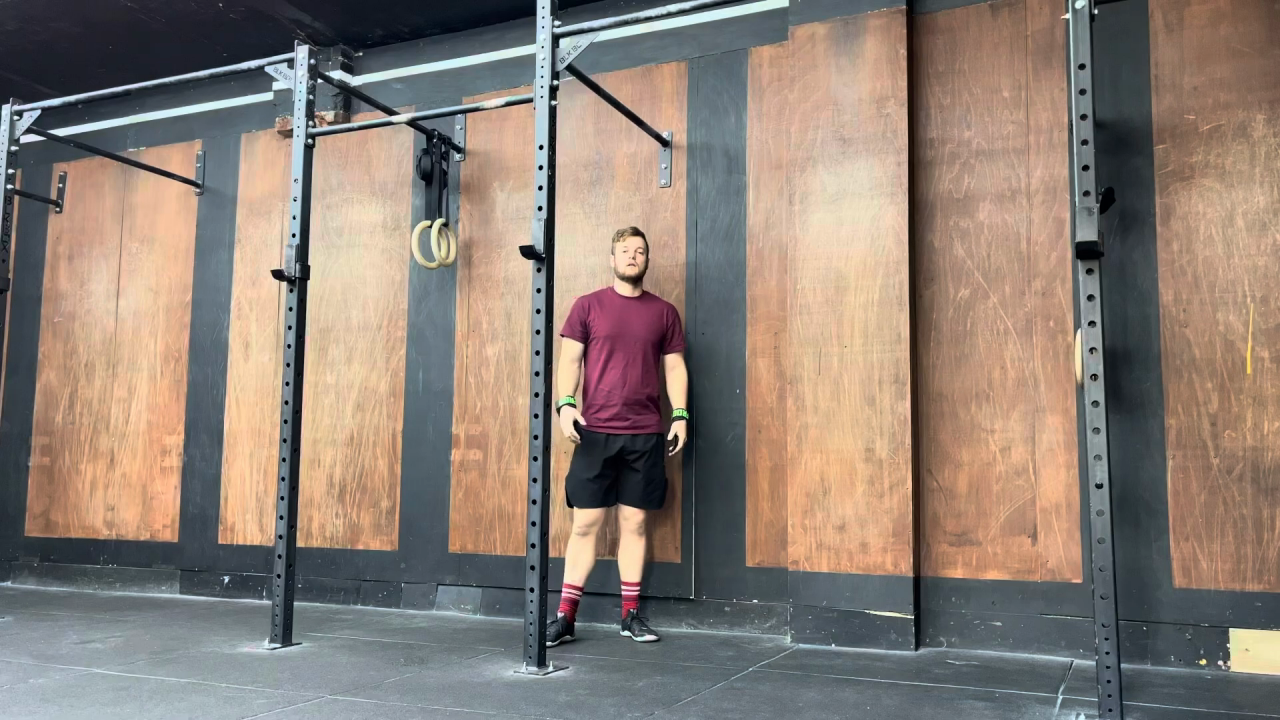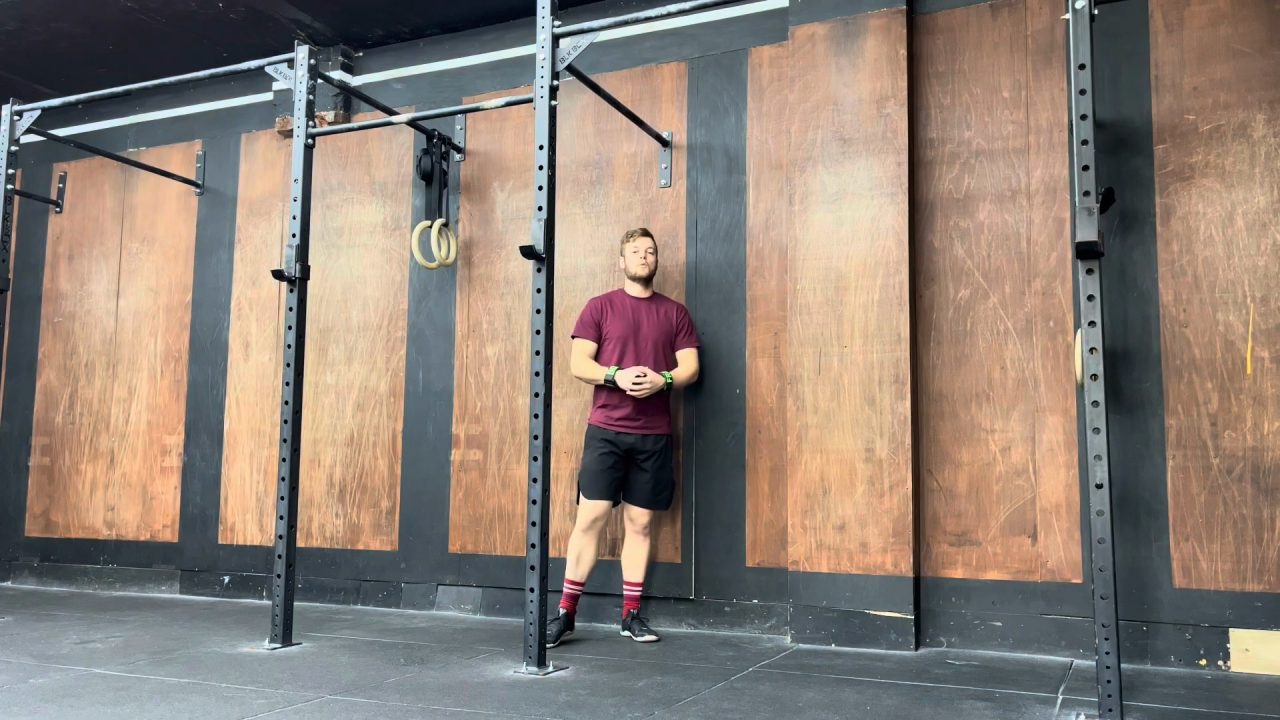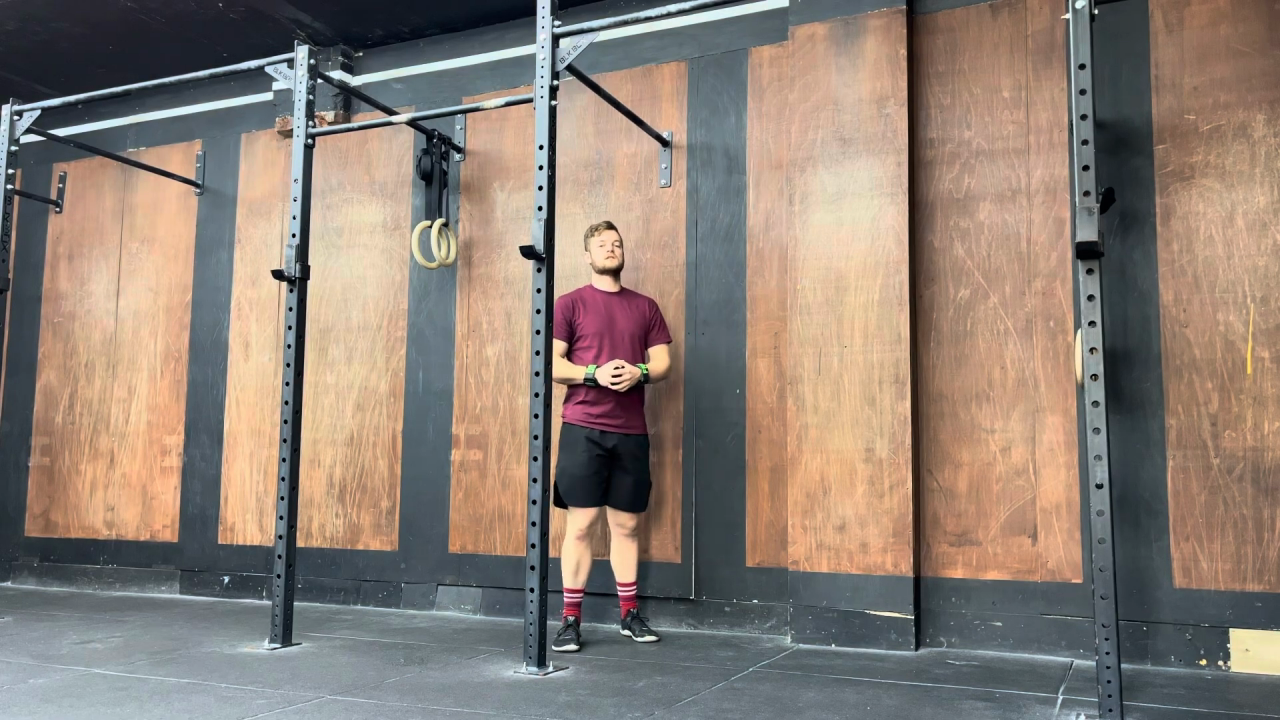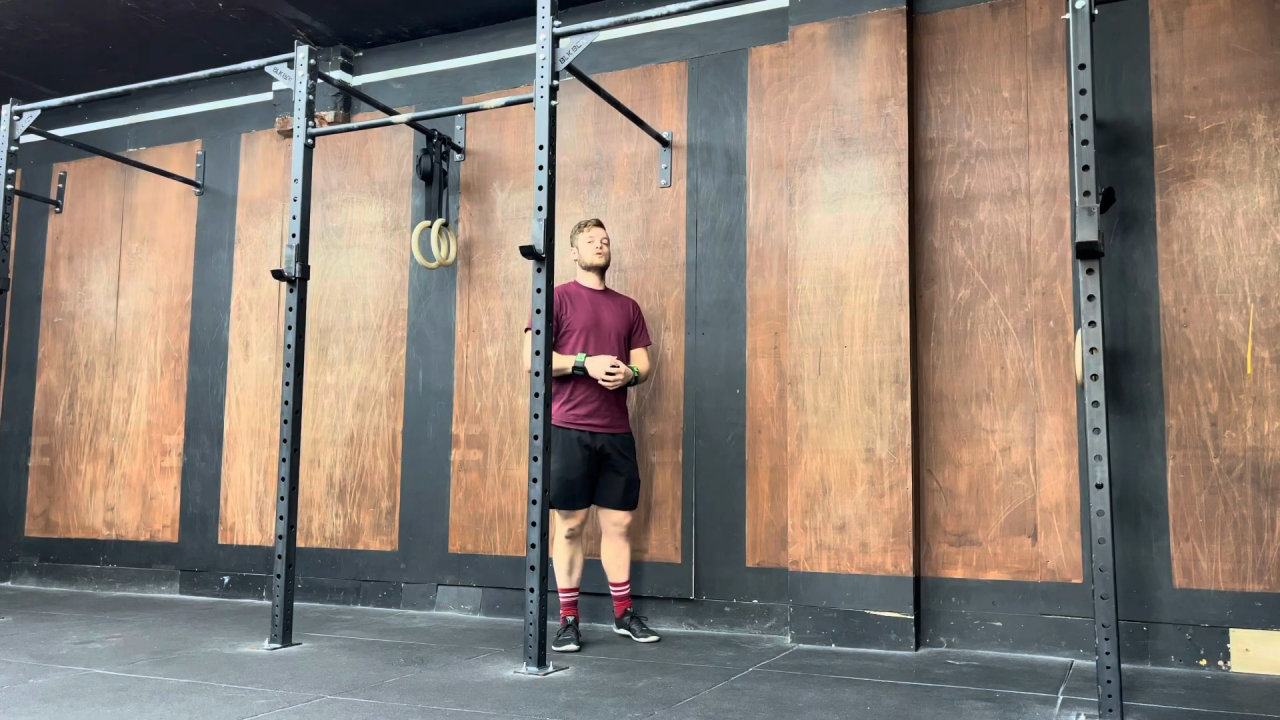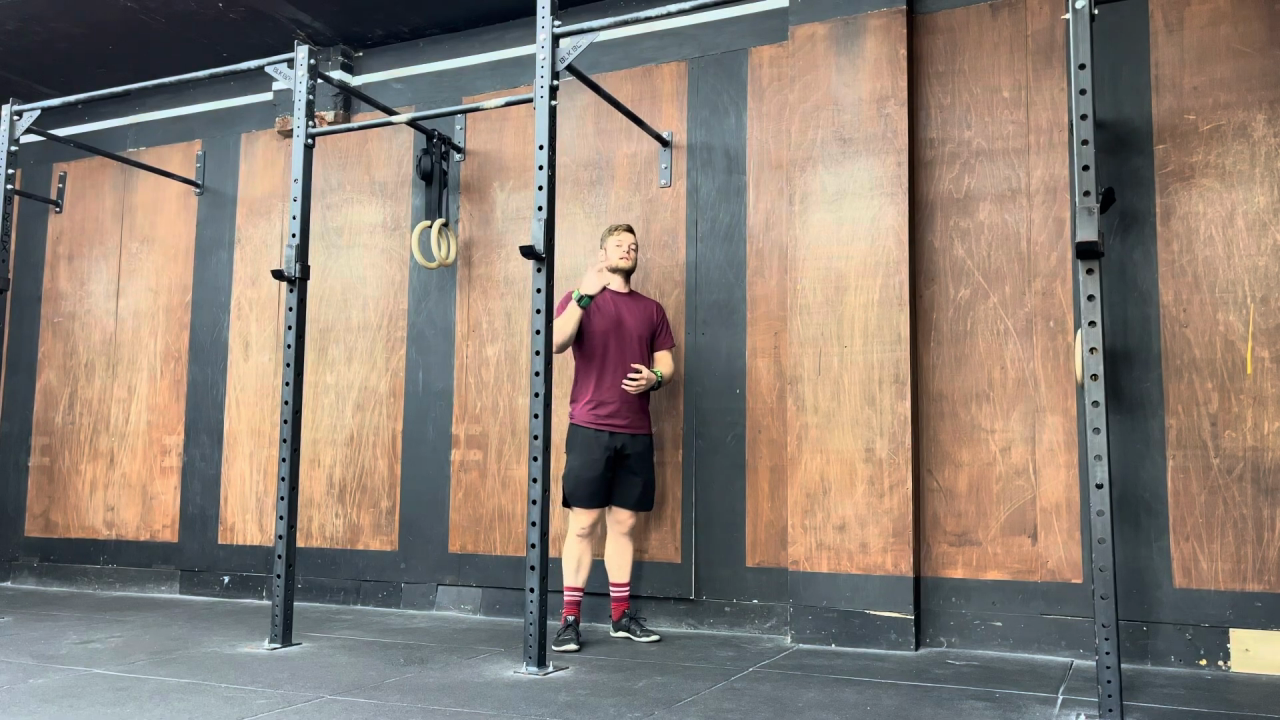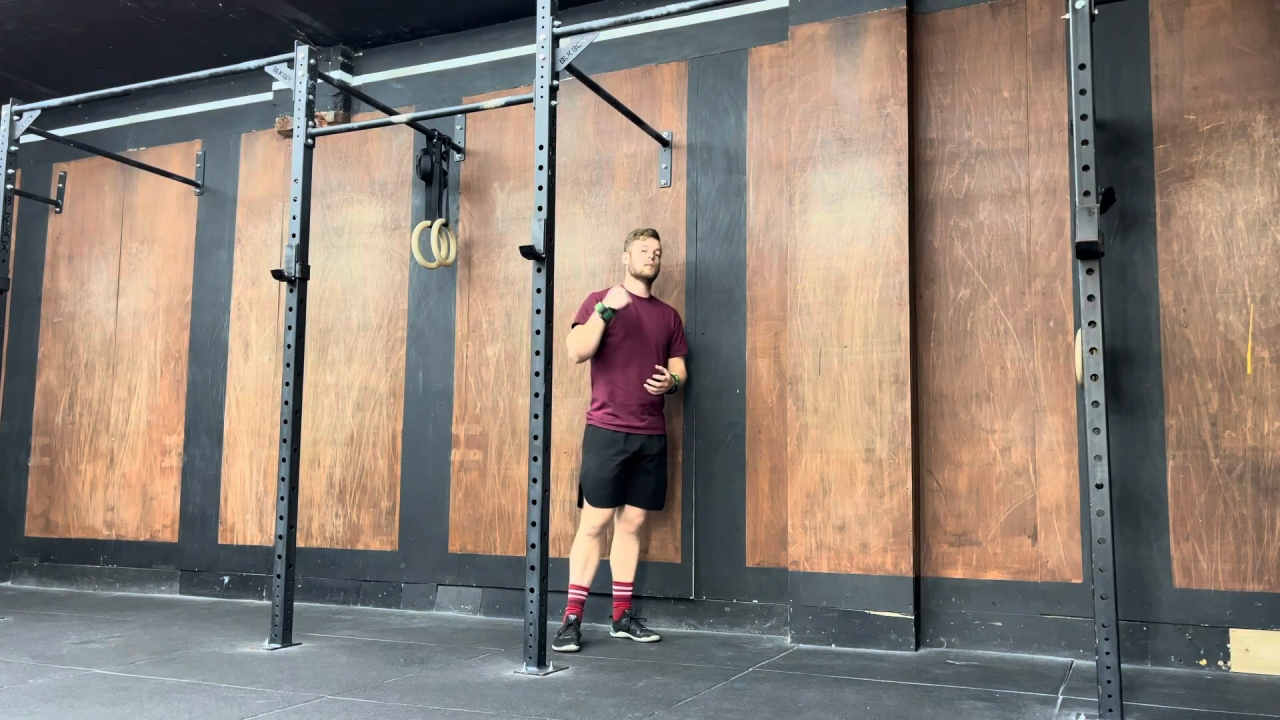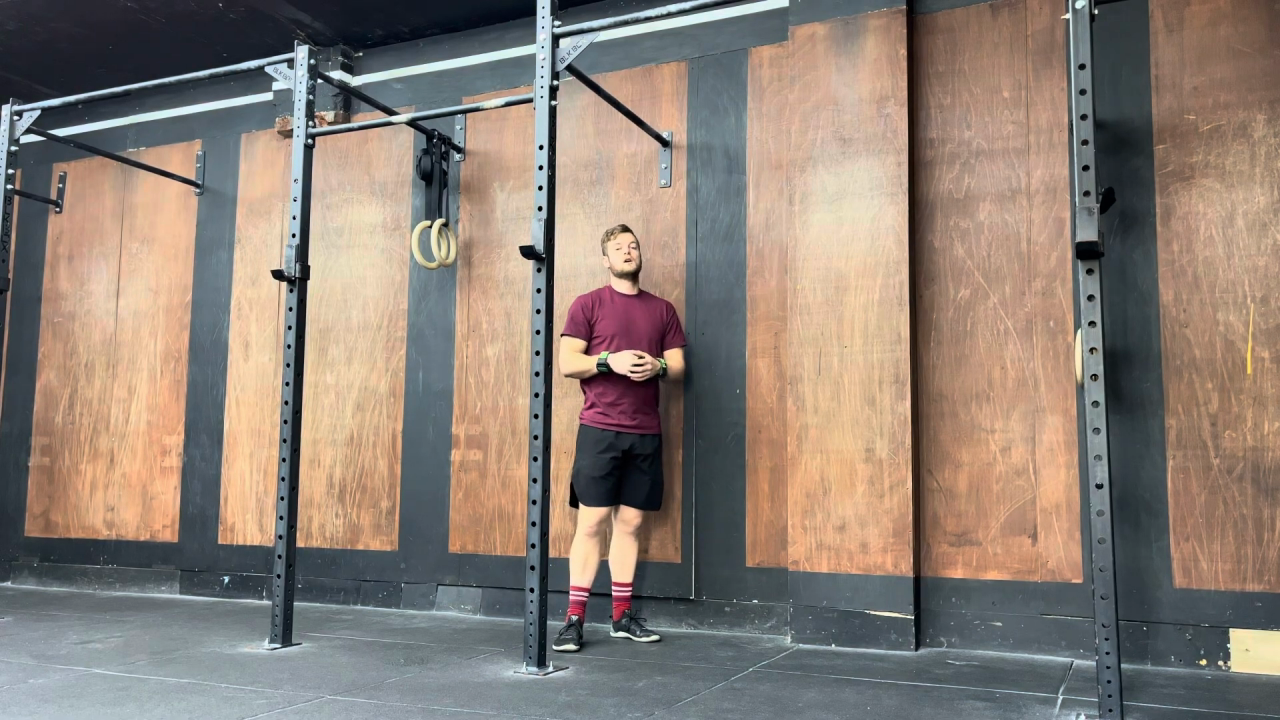
dt=0.7s
person 1, frame 1
left shoulder: (664, 311)
right shoulder: (587, 306)
left elbow: (675, 367)
right elbow: (569, 360)
left wrist: (680, 415)
right wrist: (565, 403)
left hip: (645, 434)
right hip: (595, 431)
left knee: (635, 523)
right knee: (585, 523)
left ankle: (631, 614)
right ankle: (565, 615)
person 1, frame 2
left shoulder: (675, 312)
right shoulder: (600, 306)
left elbow: (691, 366)
right elbow: (578, 363)
left wrist: (663, 380)
right wrist: (617, 375)
left hip: (654, 434)
right hip: (606, 428)
left knee: (640, 523)
right knee: (590, 517)
left ankle: (631, 614)
right ankle: (565, 612)
person 1, frame 3
left shoulder: (645, 306)
right shoulder: (570, 303)
left elbow: (663, 362)
right elbow: (550, 363)
left wrist: (639, 372)
right wrist: (594, 373)
left hip: (631, 431)
right hip: (583, 429)
left knee: (626, 524)
right knee: (580, 524)
left ankle: (630, 614)
right ankle: (570, 619)
person 1, frame 4
left shoulder: (628, 306)
right shoulder: (557, 298)
left elbow: (644, 363)
right elbow: (532, 357)
left wrist: (628, 373)
right wrist: (584, 363)
left hip: (617, 432)
right hip: (569, 429)
left knee: (619, 524)
right knee: (570, 524)
left ankle: (624, 613)
right ankle: (568, 619)
person 1, frame 5
left shoulder: (651, 309)
right shoulder: (580, 298)
left elbow: (667, 364)
right elbow: (557, 341)
left wrist: (653, 378)
right wrist: (583, 295)
left hip: (636, 433)
right hip: (590, 428)
left knee: (623, 523)
right knee: (583, 523)
left ankle: (622, 615)
right ankle: (570, 619)
person 1, frame 6
left shoulder: (669, 315)
right shoulder: (602, 304)
left elbow: (680, 369)
right elbow: (577, 351)
left wrist: (672, 382)
right wrist: (605, 309)
left hip: (652, 435)
right hip: (607, 429)
left knee: (632, 523)
right knee: (595, 522)
left ankle: (622, 615)
right ankle: (572, 617)
person 1, frame 7
left shoulder: (662, 309)
right shoulder: (588, 304)
left elbow: (678, 368)
right elbow: (567, 364)
left wrist: (659, 368)
right wrist: (607, 360)
left hip: (645, 433)
right hip: (600, 430)
left knee: (629, 523)
right knee: (592, 523)
left ankle: (622, 615)
right ankle: (574, 619)
